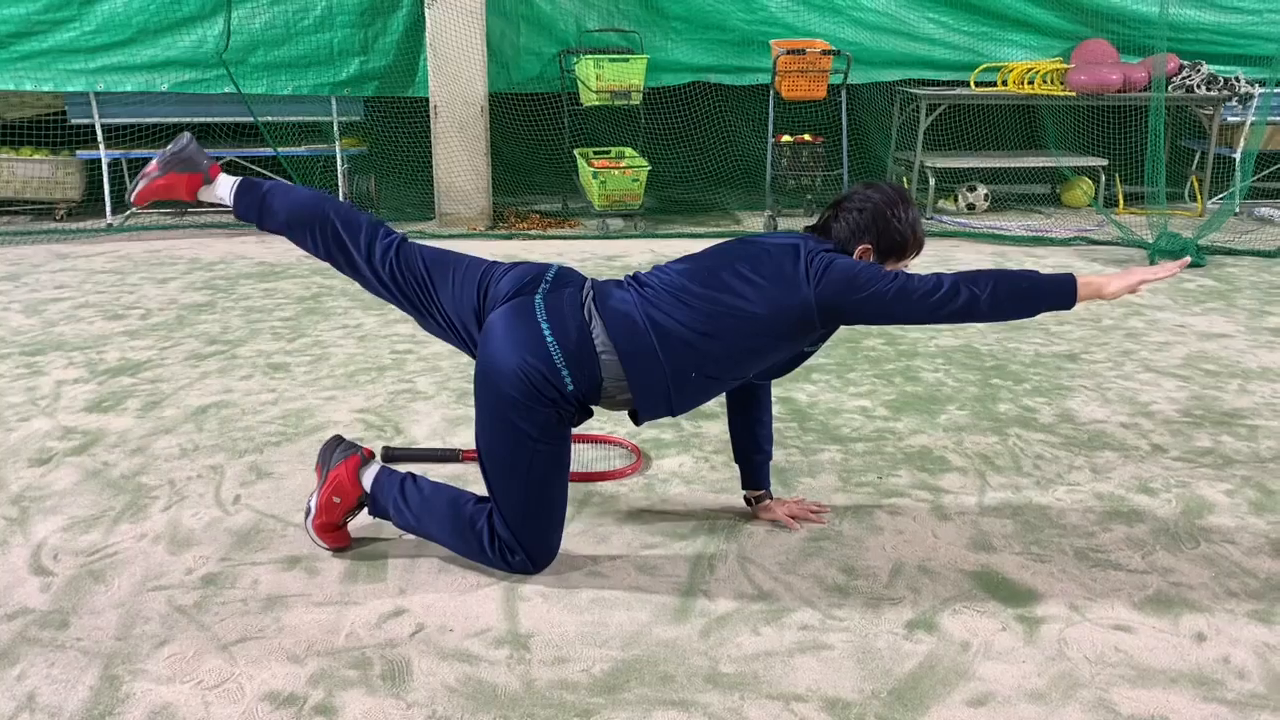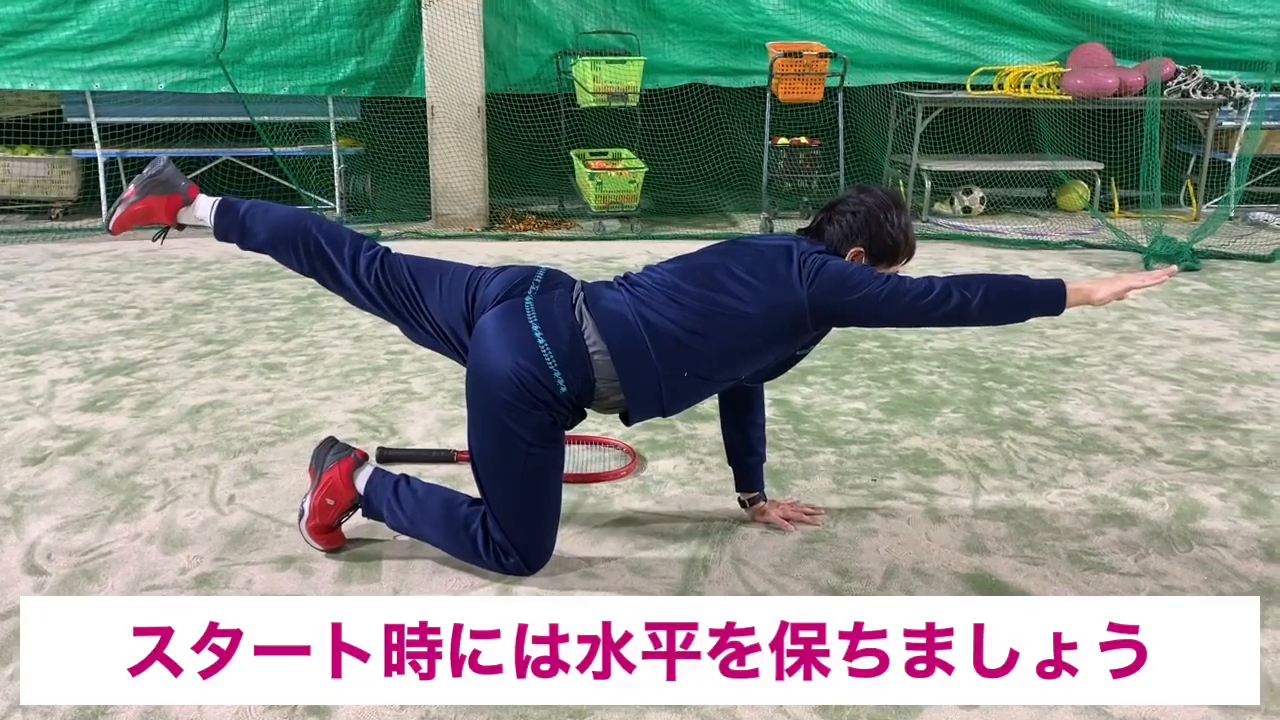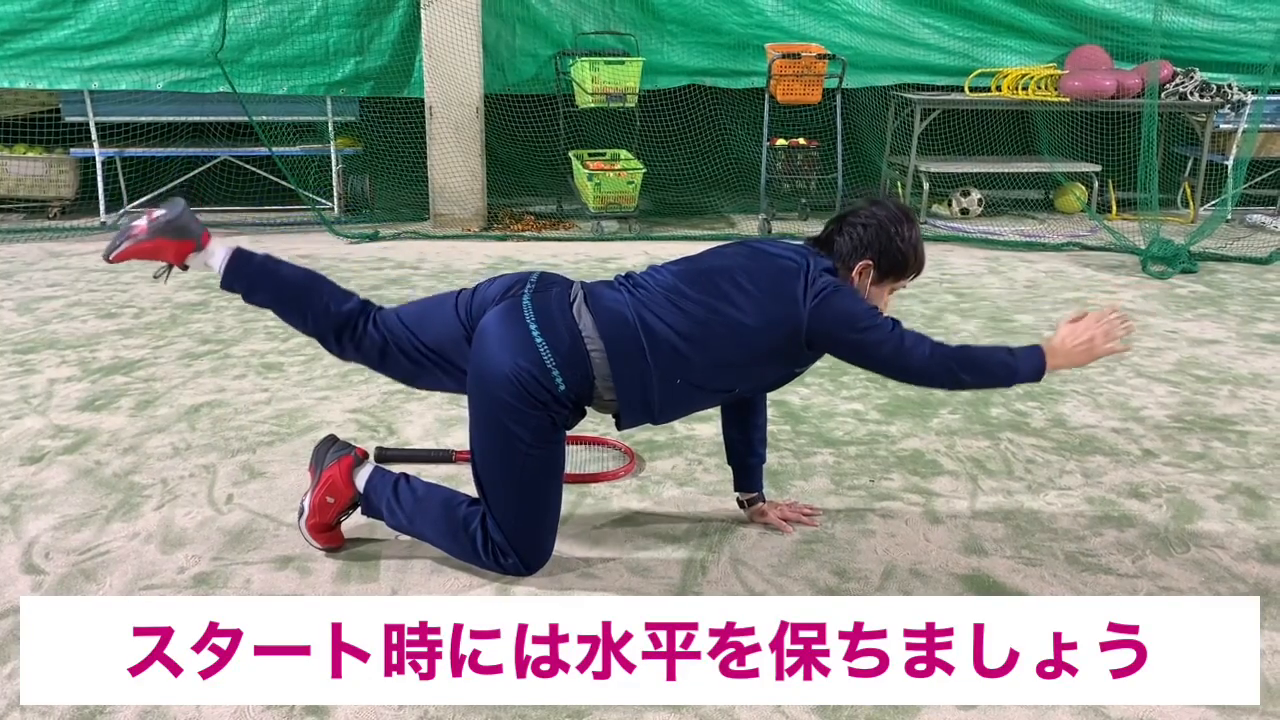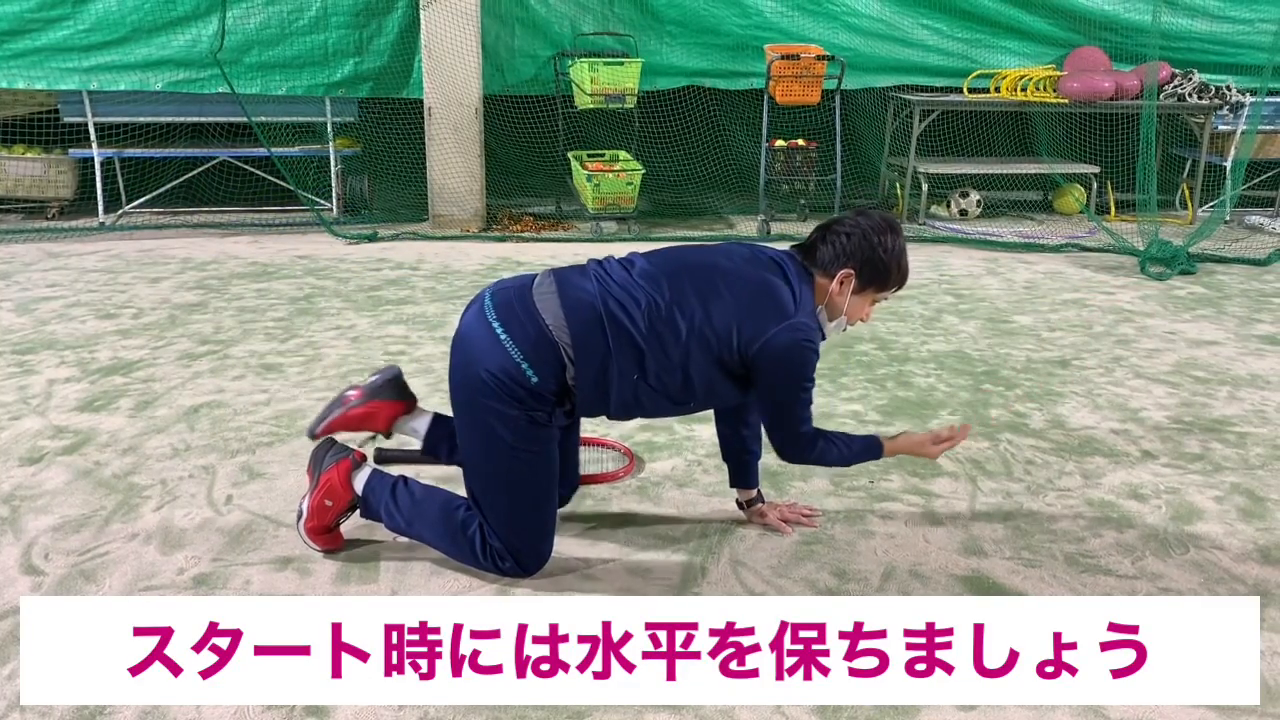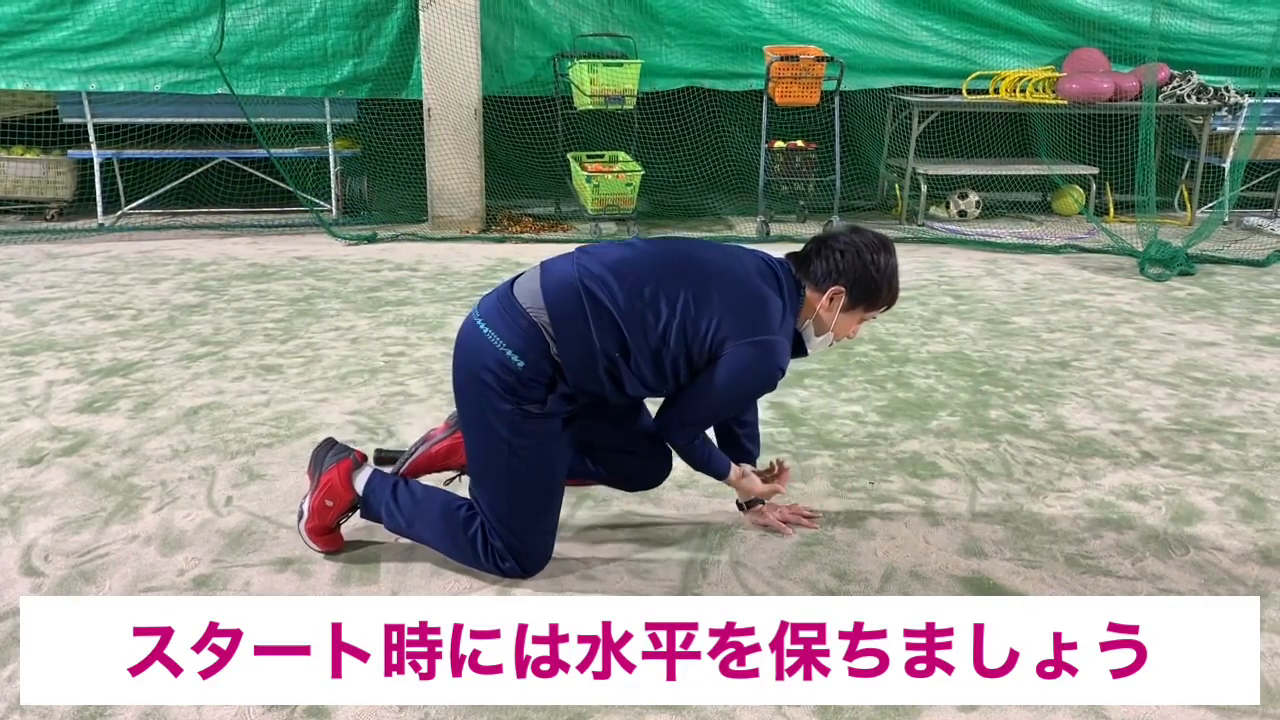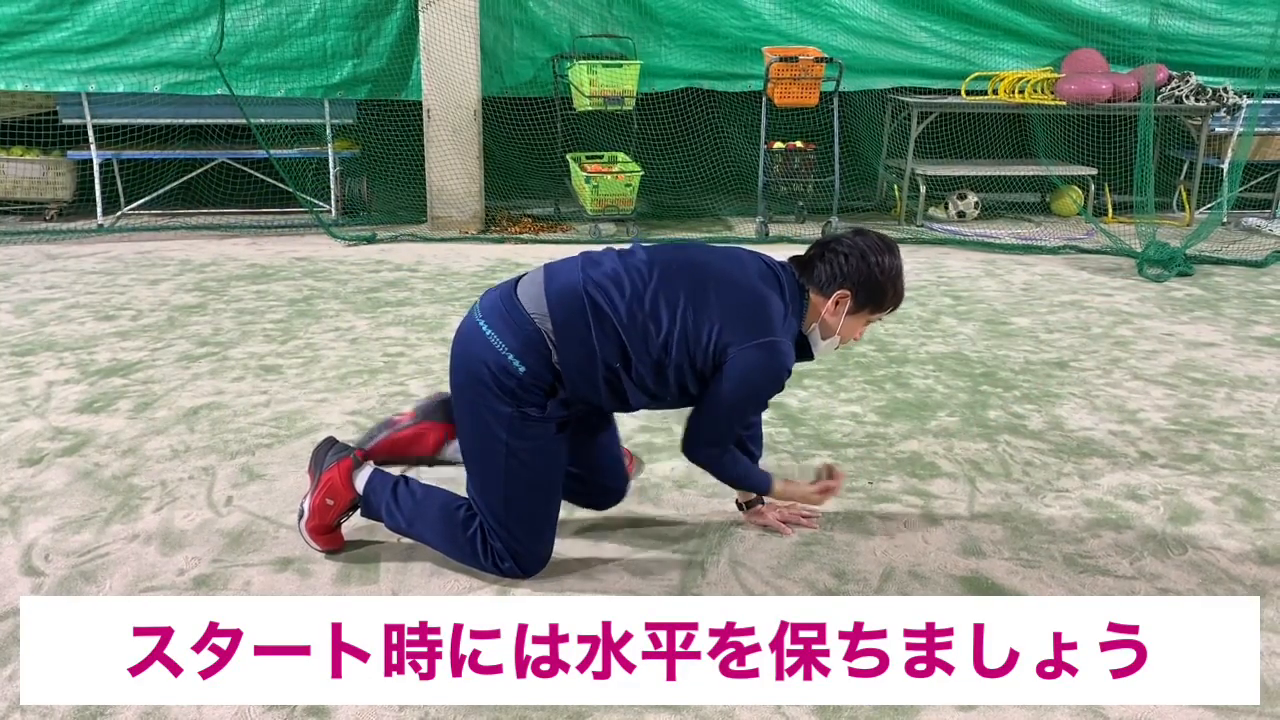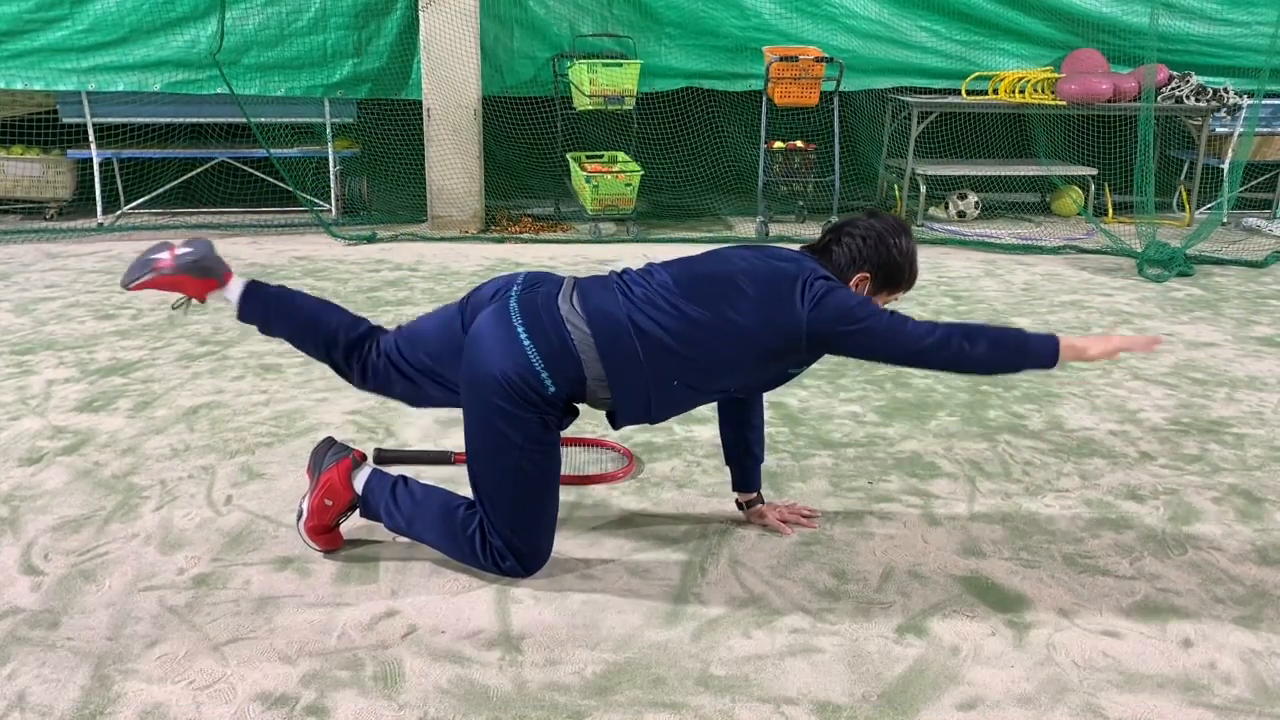
dt=0.7s
person 1, frame 1
left shoulder: (774, 257)
right shoulder: (828, 283)
left elbow: (748, 380)
right elbow: (962, 298)
left wrist: (760, 494)
right wrist: (1089, 287)
left hip: (531, 299)
right hip: (539, 368)
left knee: (379, 257)
right knee: (522, 548)
left ankle: (210, 181)
right ankle: (363, 478)
person 1, frame 2
left shoulder: (765, 258)
right shoulder: (817, 284)
left elbow: (739, 383)
right elbow: (949, 299)
left wrist: (754, 495)
right wrist: (1076, 291)
left hip: (521, 300)
right hip: (529, 368)
left knee: (364, 269)
right knee: (516, 547)
left ankle: (187, 205)
right ankle: (355, 482)
person 1, frame 3
left shoulder: (771, 261)
right shoulder: (823, 302)
left elbow: (743, 383)
right elbow: (932, 364)
left wrist: (753, 496)
right wrist: (1050, 354)
left hip: (525, 306)
right hip: (535, 373)
left knee: (360, 329)
right knee: (514, 547)
left ankle: (195, 245)
right ankle: (359, 480)
person 1, frame 4
left shoulder: (768, 269)
right shoulder: (790, 335)
left elbow: (735, 390)
right elbow: (795, 441)
left wrist: (750, 495)
right wrist: (898, 445)
left hip: (512, 318)
right hip: (514, 363)
left knee: (551, 485)
right knee: (517, 552)
left ankle: (398, 414)
right ankle: (354, 482)
person 1, frame 5
left shoulder: (763, 277)
right shoulder: (764, 346)
left elbow: (729, 399)
right elbow: (679, 425)
left wrist: (751, 498)
right wrist: (737, 476)
left hip: (529, 331)
right hip: (512, 359)
left knee: (647, 466)
right knee: (517, 555)
left ankle: (474, 445)
right ankle: (354, 483)
person 1, frame 6
left shoulder: (765, 280)
right shoulder: (768, 347)
left elbow: (729, 407)
right elbow: (706, 446)
left wrist: (752, 499)
right wrist: (778, 489)
left hip: (517, 320)
right hip: (511, 359)
left knee: (602, 487)
right knee: (516, 552)
left ankle: (449, 435)
right ankle: (357, 481)
person 1, frame 7
left shoulder: (770, 274)
right shoulder: (820, 306)
left elbow: (739, 384)
right elbow: (946, 347)
left wrist: (751, 499)
right wrist: (1071, 347)
left hip: (520, 306)
right hip: (526, 371)
left knee: (373, 359)
right knee: (512, 549)
left ankle: (216, 283)
right ankle: (356, 482)
